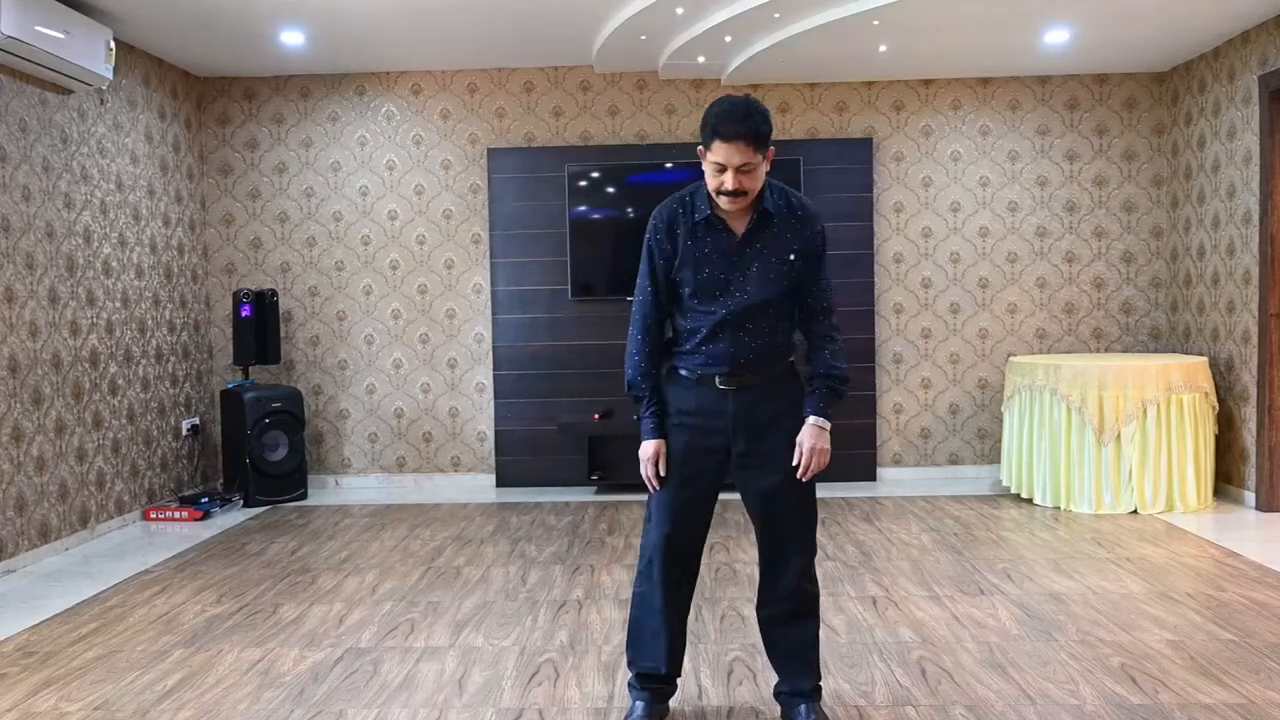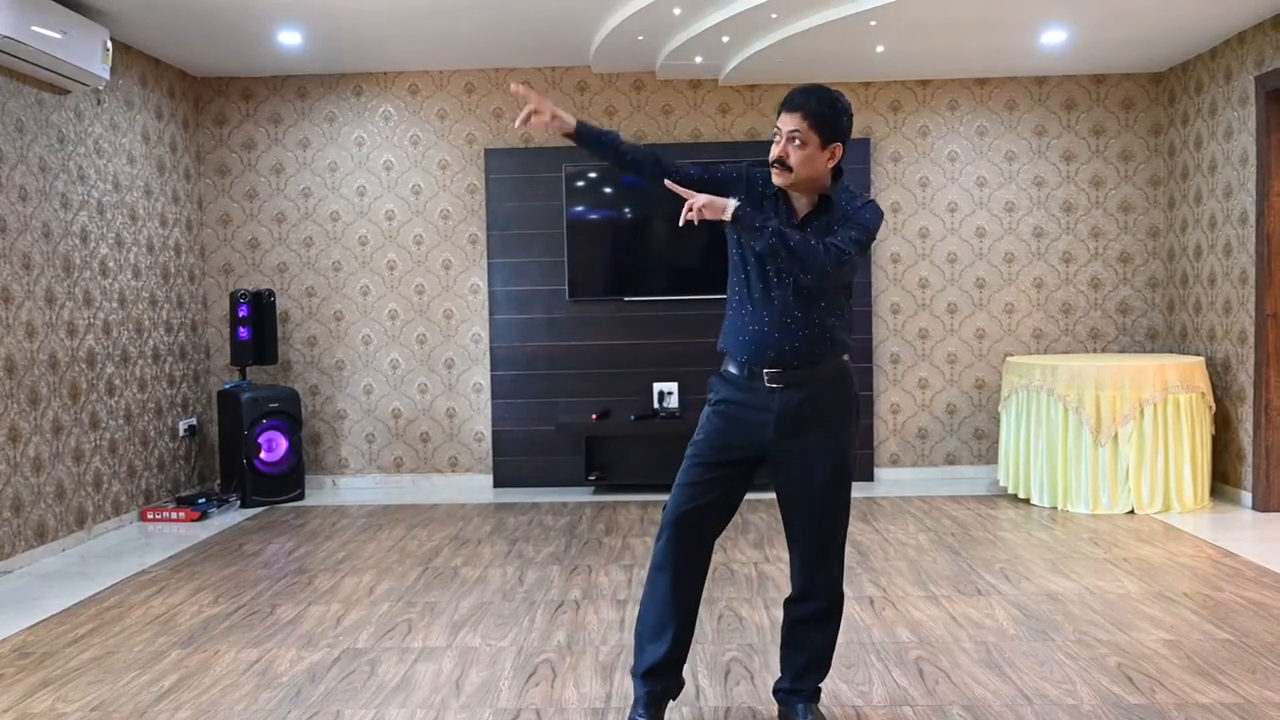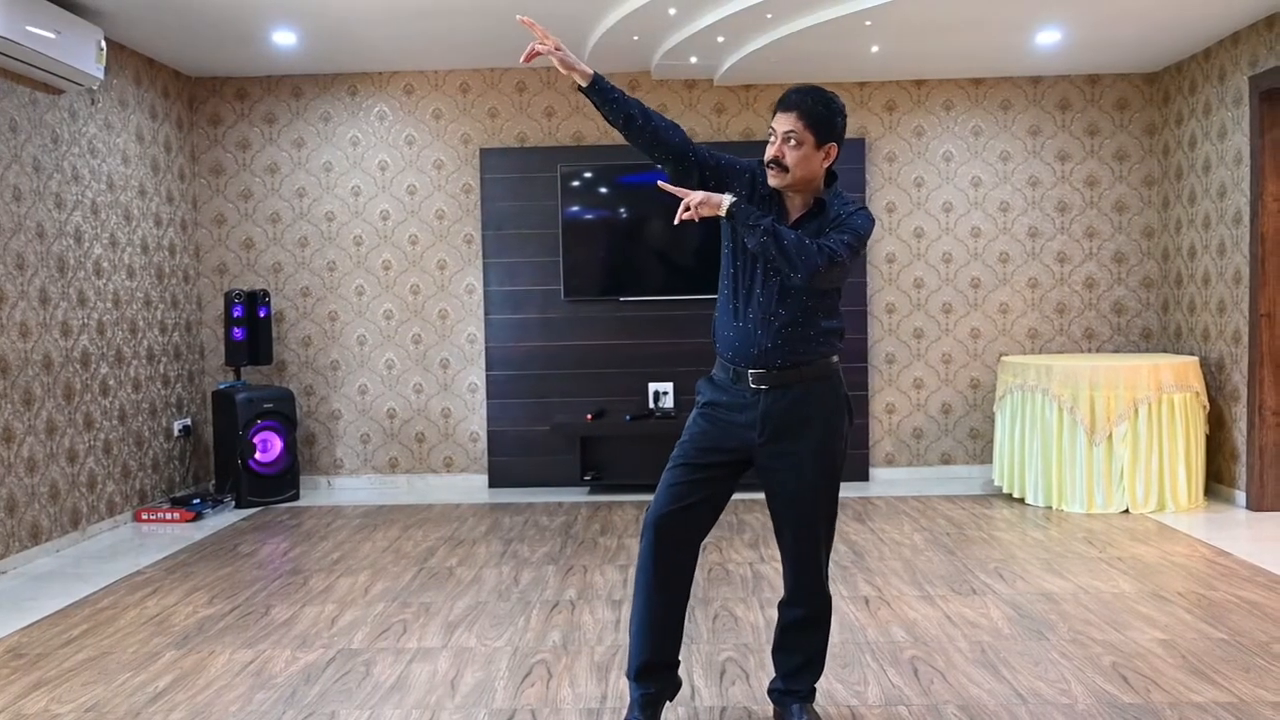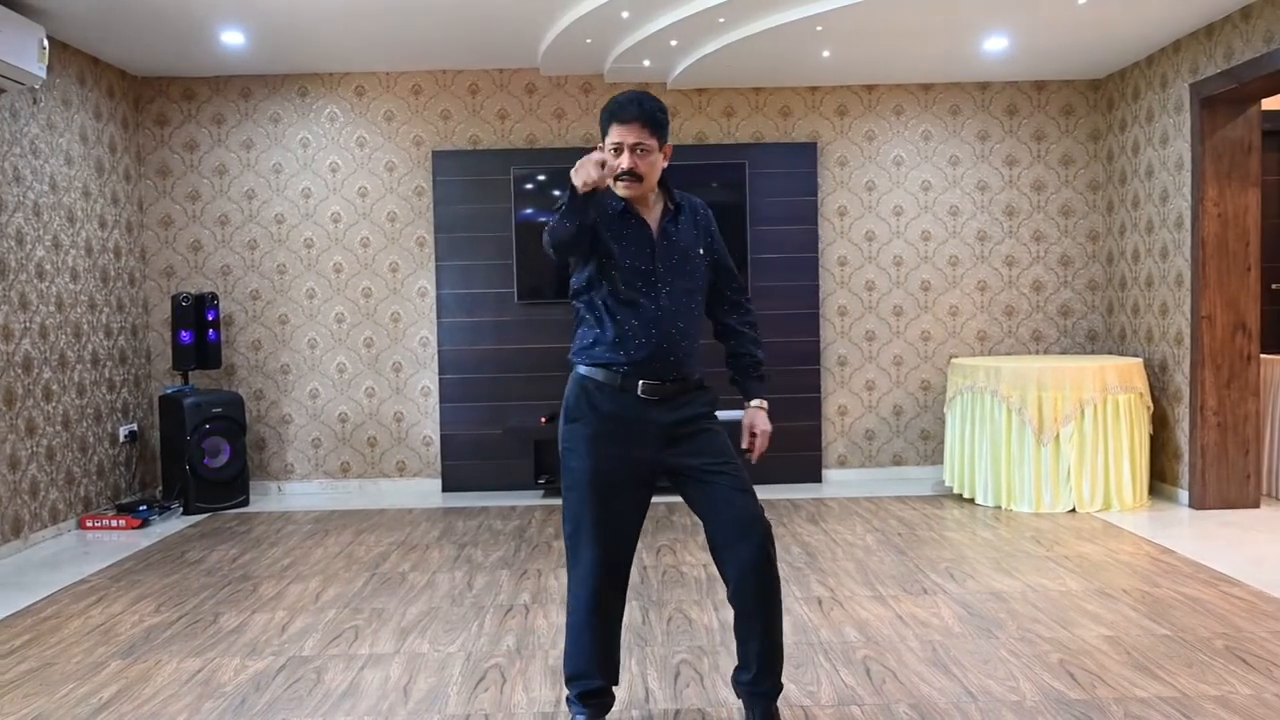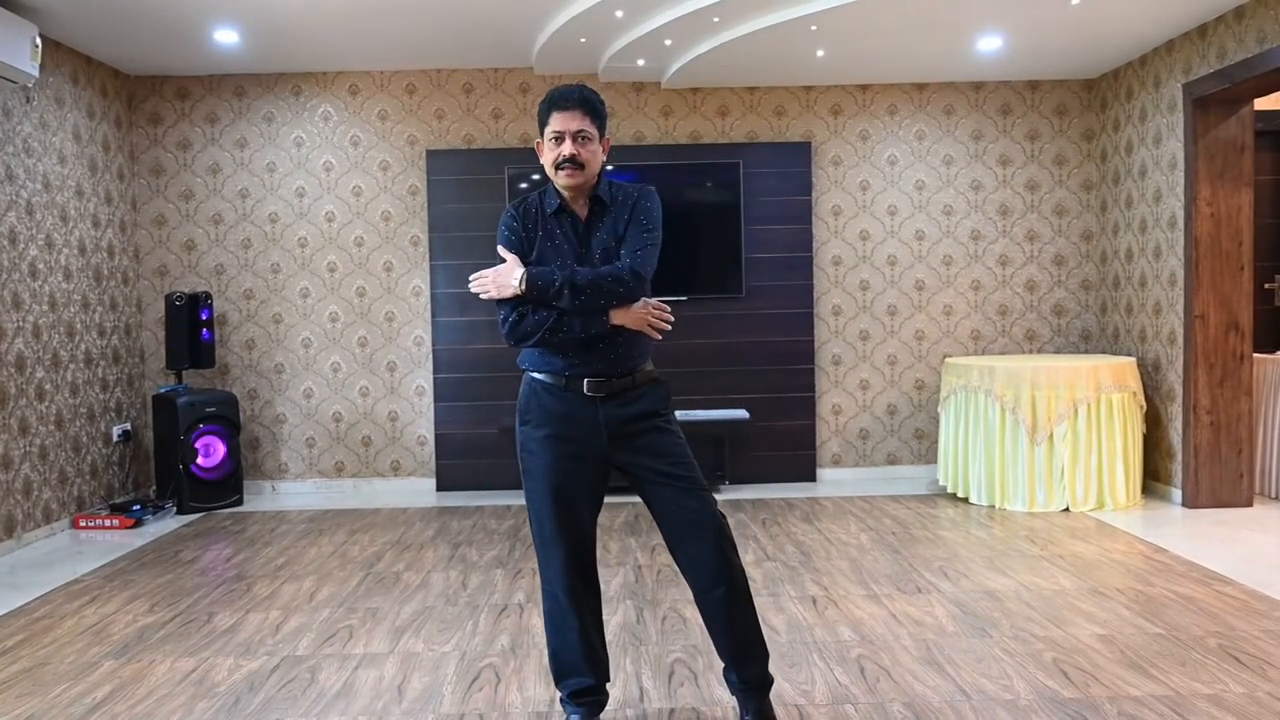
dt=1s
person 1, frame 1
left shoulder: (799, 220)
right shoulder: (671, 221)
left elbow: (820, 322)
right elbow: (647, 325)
left wrist: (818, 414)
right wrist: (651, 425)
left hip: (773, 398)
right hip: (690, 399)
left knee: (789, 549)
right knee: (667, 544)
person 1, frame 2
left shoulder: (858, 213)
right shoulder: (748, 184)
left elbow: (819, 261)
right elbow: (656, 168)
left wrist: (736, 215)
right wrist: (575, 128)
left hip: (816, 400)
right hip: (738, 393)
left knee: (818, 554)
right knee: (683, 529)
person 1, frame 3
left shoulder: (850, 220)
right shoulder: (745, 183)
left elbow: (805, 265)
right elbow: (662, 139)
left wrist: (731, 210)
right wrist: (582, 74)
left hip: (804, 402)
right hip: (728, 392)
left knee: (805, 553)
right knee: (666, 527)
person 1, frame 4
left shoulder: (696, 218)
right shoulder: (591, 213)
left elbow: (731, 309)
right elbow: (559, 244)
left wrist: (755, 396)
right wrist: (580, 193)
left hip: (684, 406)
right hip: (603, 407)
left knee: (749, 540)
right knee: (597, 559)
person 1, frame 5
left shoulder: (638, 202)
right shoulder: (522, 218)
left elbow: (629, 277)
right elbow: (516, 324)
left wrist: (530, 279)
right wrist: (611, 315)
left hip: (636, 401)
right hip: (554, 408)
left knee: (705, 538)
right knee: (565, 558)
